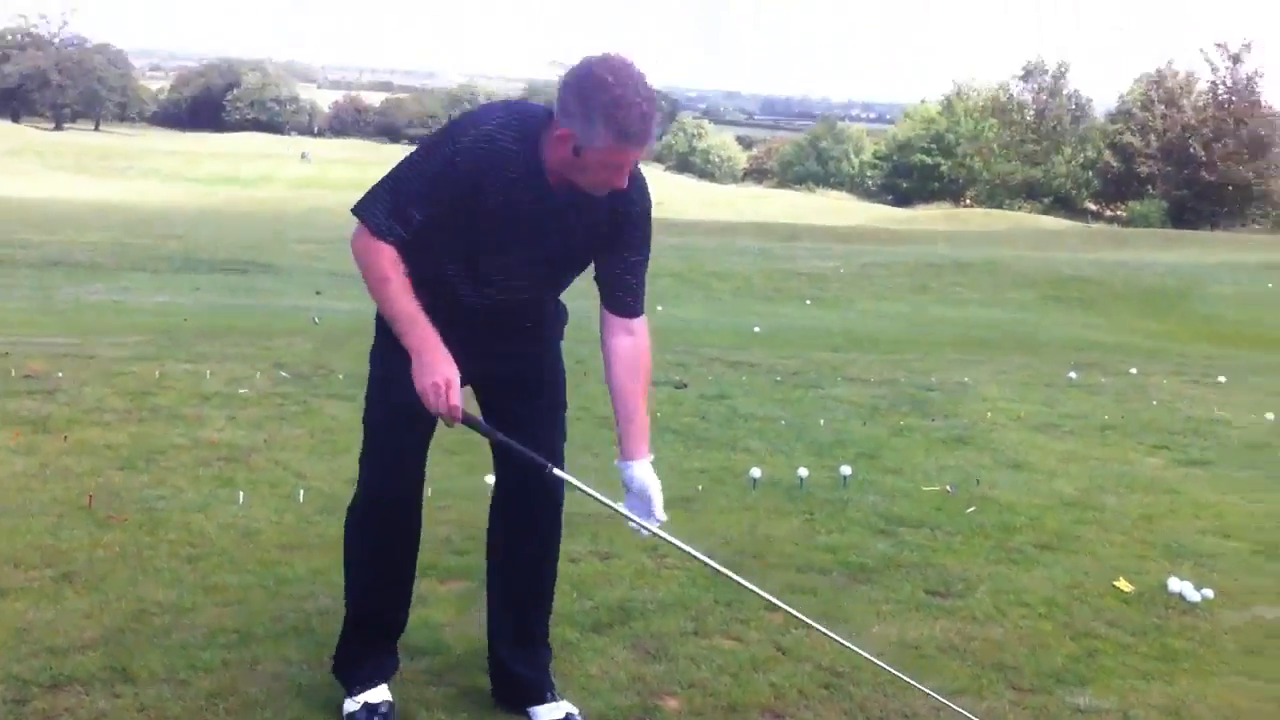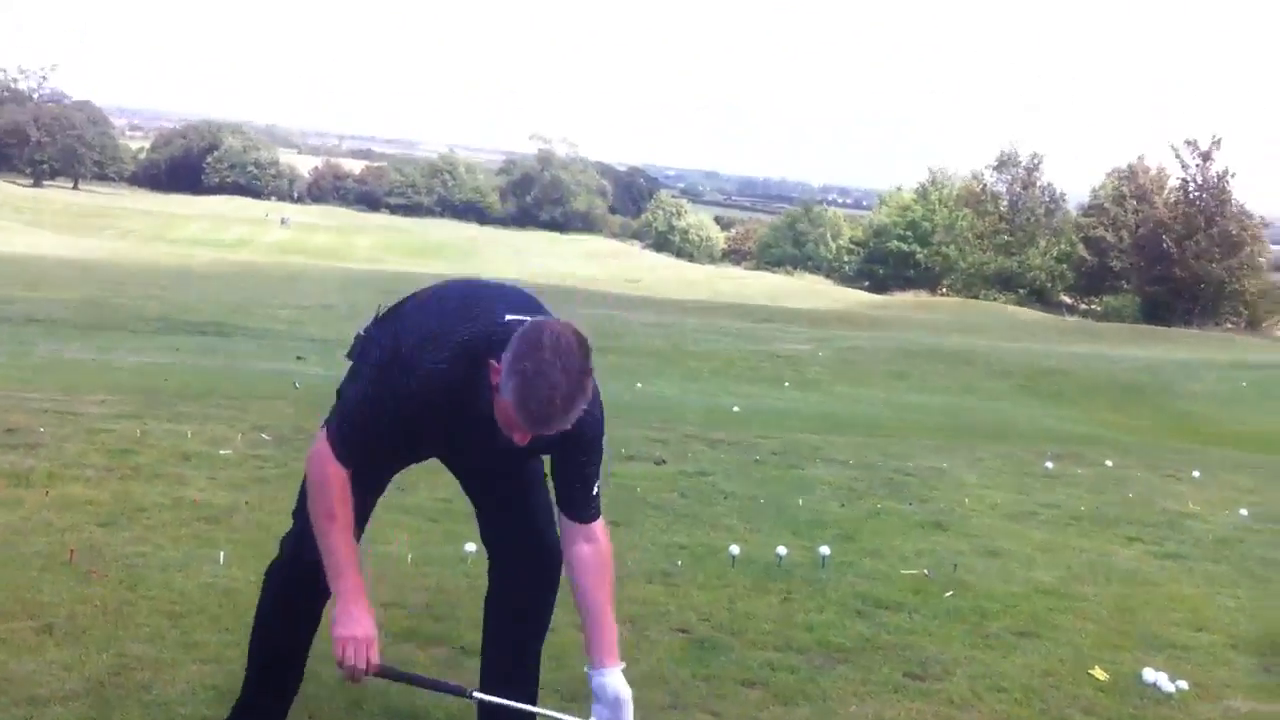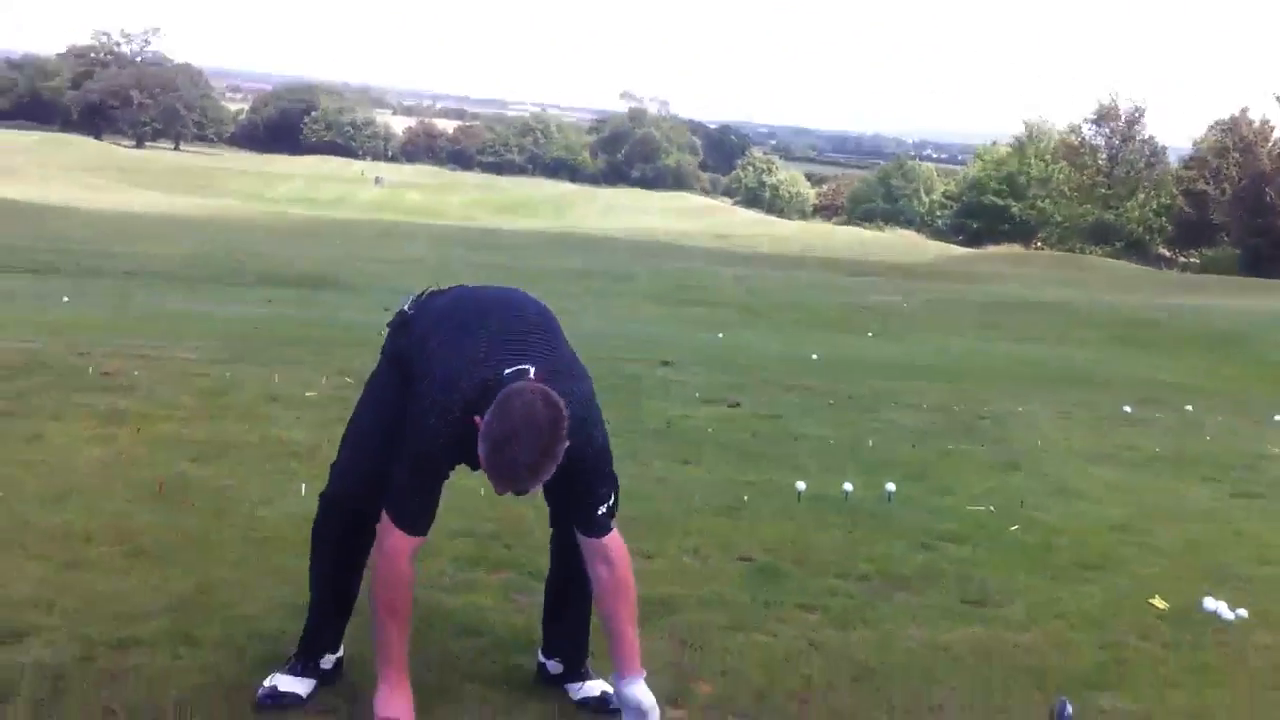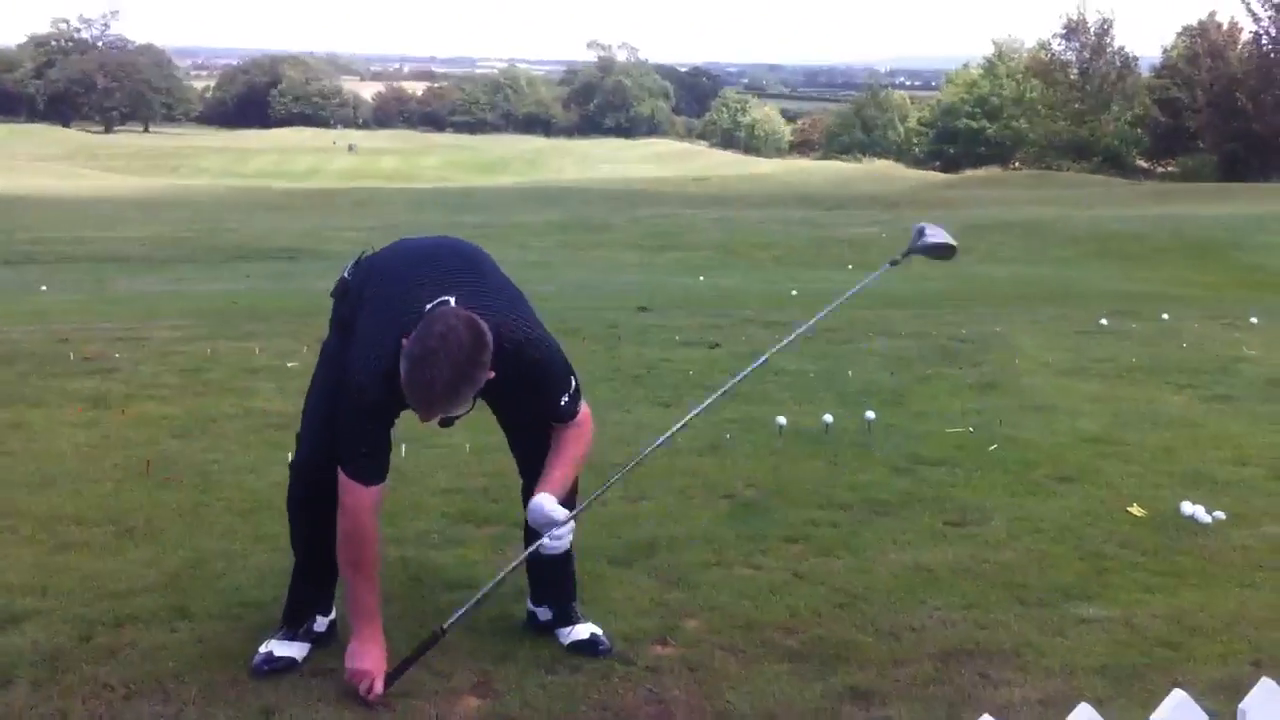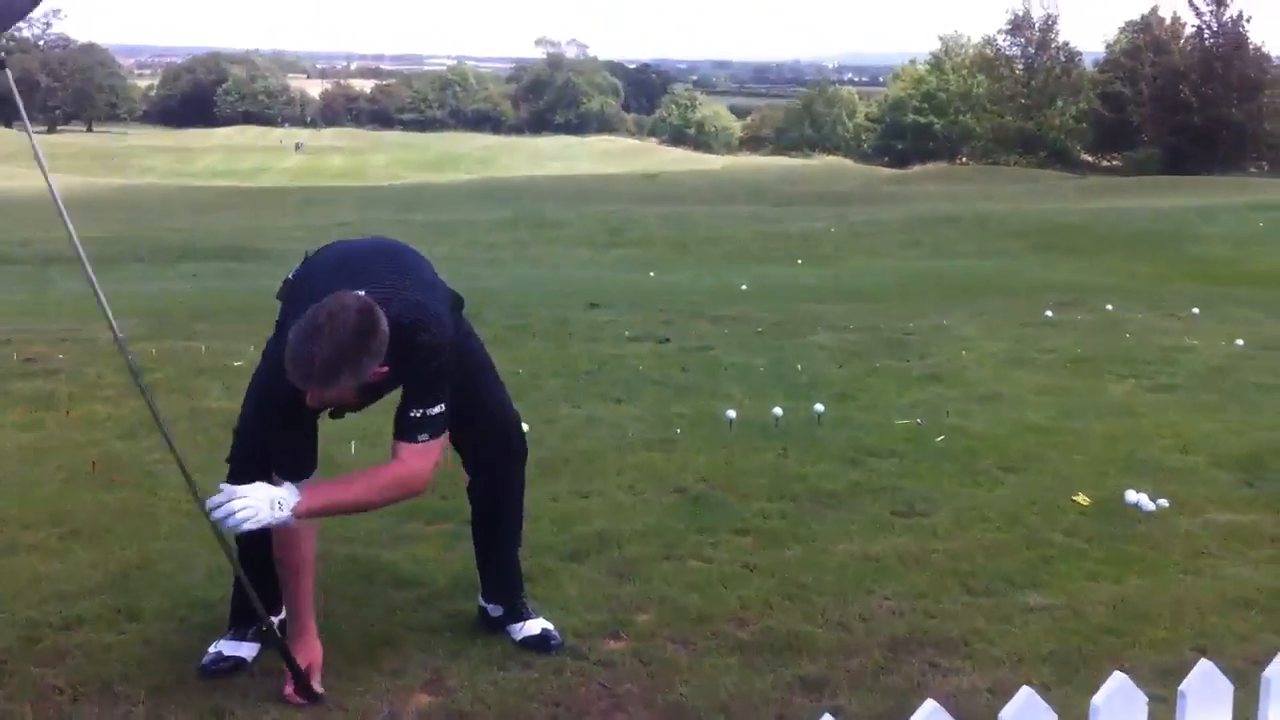
dt=0.4s
person 1, frame 1
left shoulder: (626, 195)
right shoulder: (476, 145)
left elbow: (625, 326)
right elbow: (372, 238)
left wrist: (635, 458)
right wrist: (425, 349)
left hip: (526, 330)
right hip: (427, 325)
left knee: (536, 490)
right knee: (389, 484)
right ankle: (366, 664)
person 1, frame 2
left shoulder: (574, 402)
right shoulder: (424, 360)
left elbow: (586, 535)
right elbow: (328, 461)
left wrist: (607, 671)
right wrist: (350, 604)
left hip: (484, 427)
right hip: (390, 408)
left knee: (533, 554)
right knee: (309, 552)
person 1, frame 3
left shoulder: (582, 433)
right shoulder: (440, 419)
left elbow: (605, 551)
right elbow: (395, 549)
left wrist: (631, 679)
right wrist: (393, 684)
left knee: (578, 517)
right knee: (349, 495)
left ankle: (565, 662)
right ankle: (317, 654)
person 1, frame 4
left shoulder: (525, 347)
right shoulder: (375, 367)
left elbow: (575, 423)
right elbow: (357, 506)
left wrist: (549, 499)
right wrist: (366, 635)
right hip: (368, 301)
left knee: (542, 448)
right knee: (315, 464)
left ankle: (553, 606)
right ankle: (309, 616)
person 1, frame 5
left shoulder: (426, 335)
right shoulder: (296, 363)
left elbow: (415, 469)
right elbow: (287, 490)
left wrist: (290, 502)
right wrist: (303, 634)
left hip: (411, 316)
right hip: (317, 308)
left knee: (501, 441)
right knee: (252, 460)
left ankle: (503, 602)
right ankle: (256, 617)
